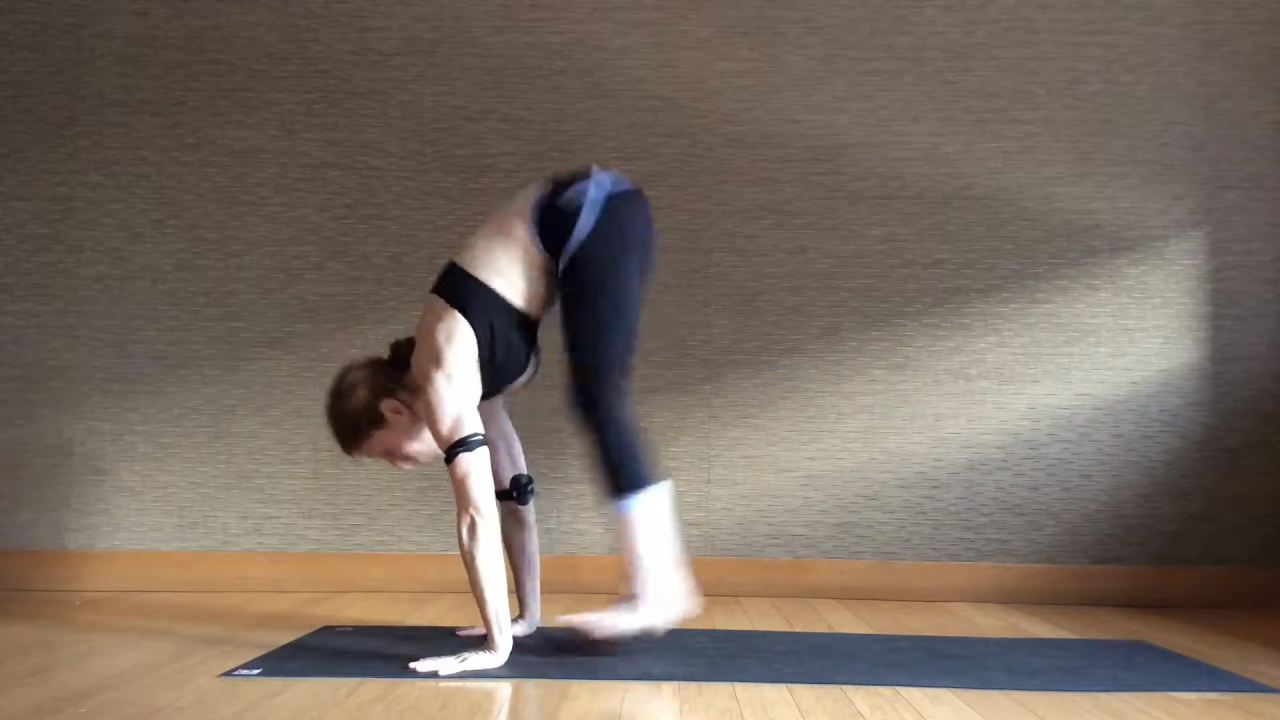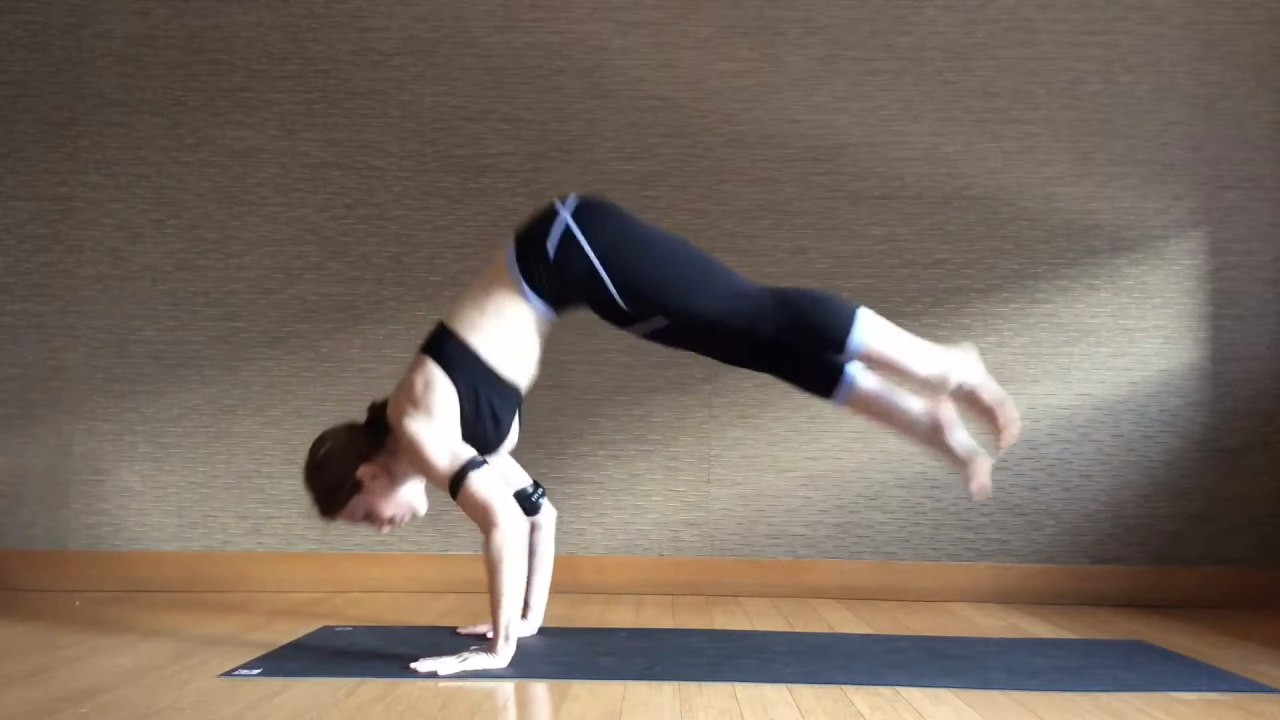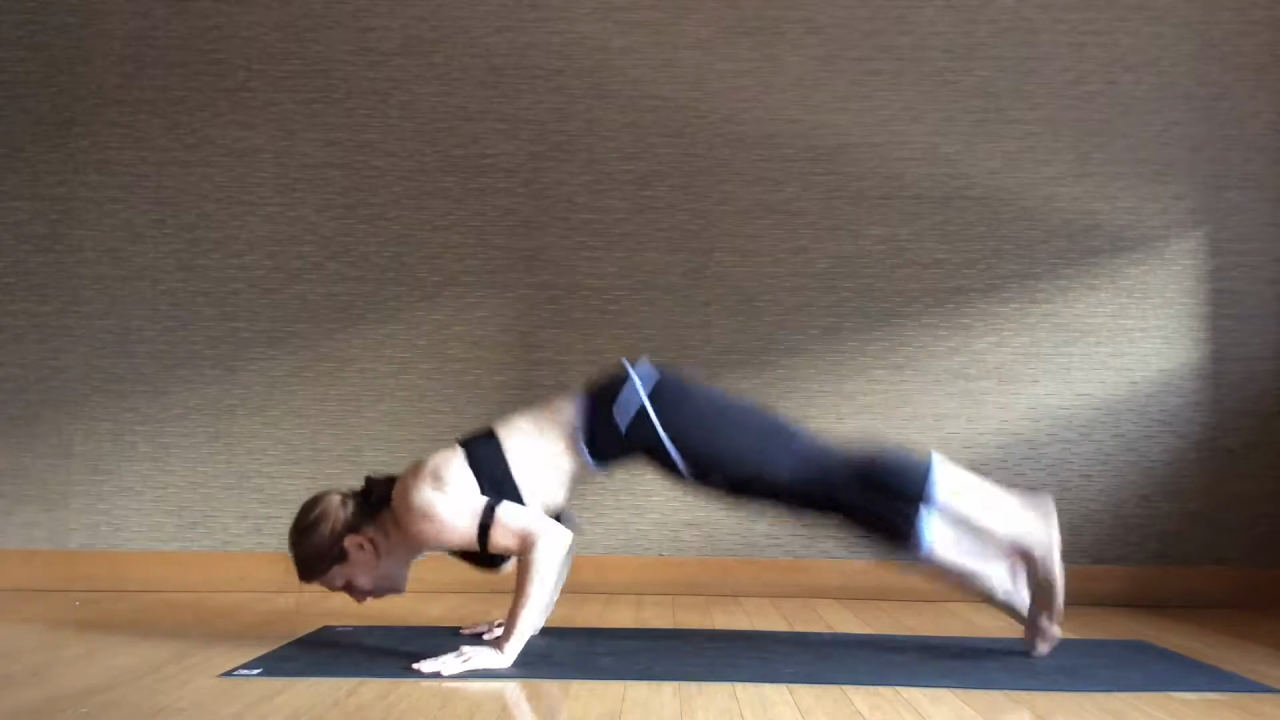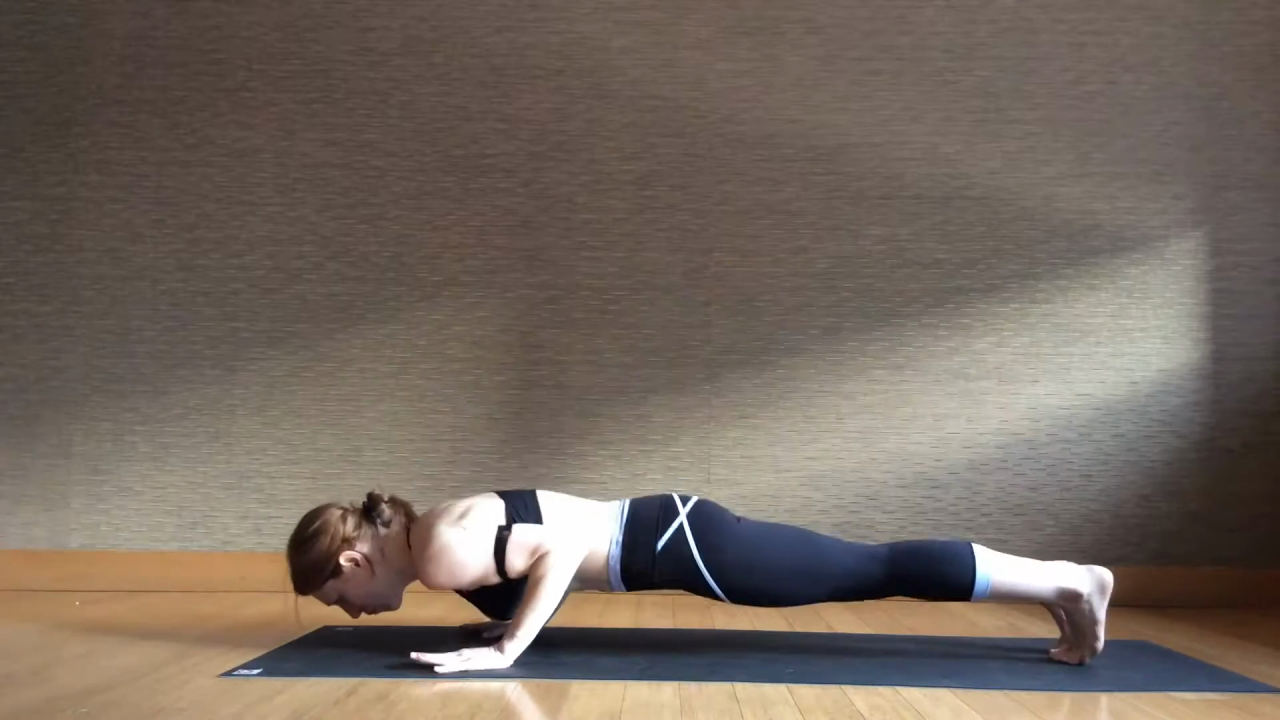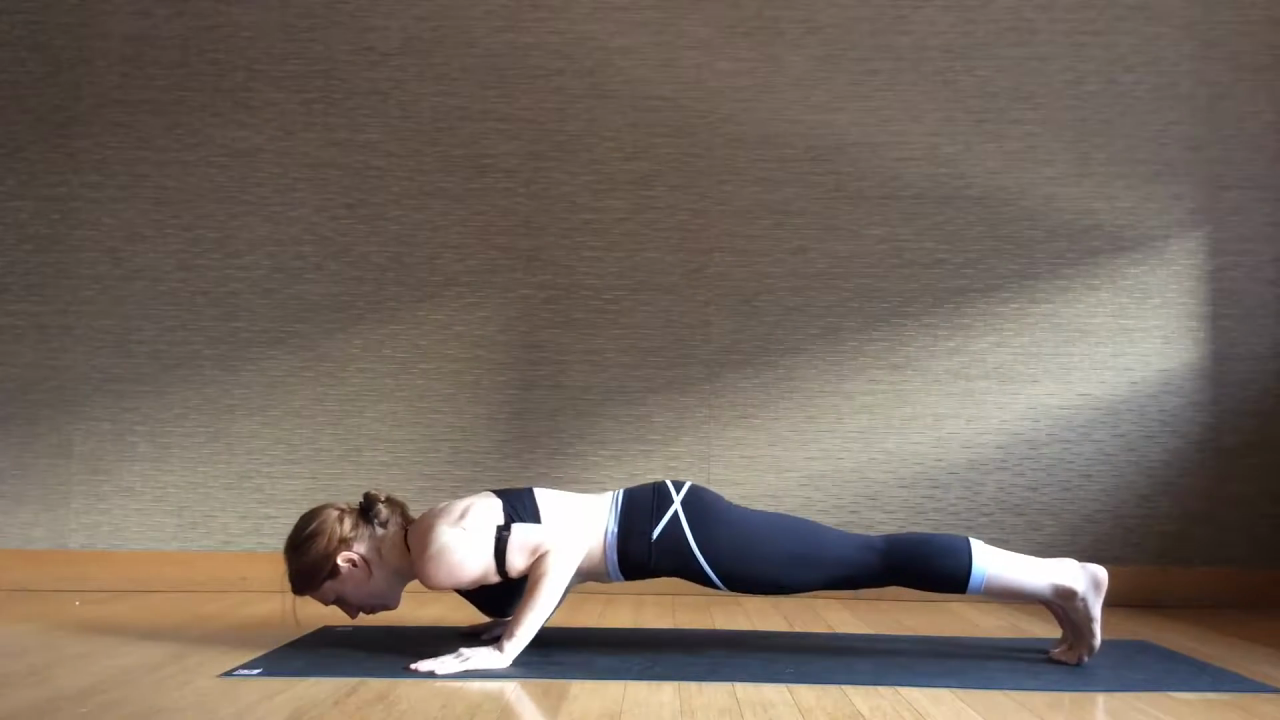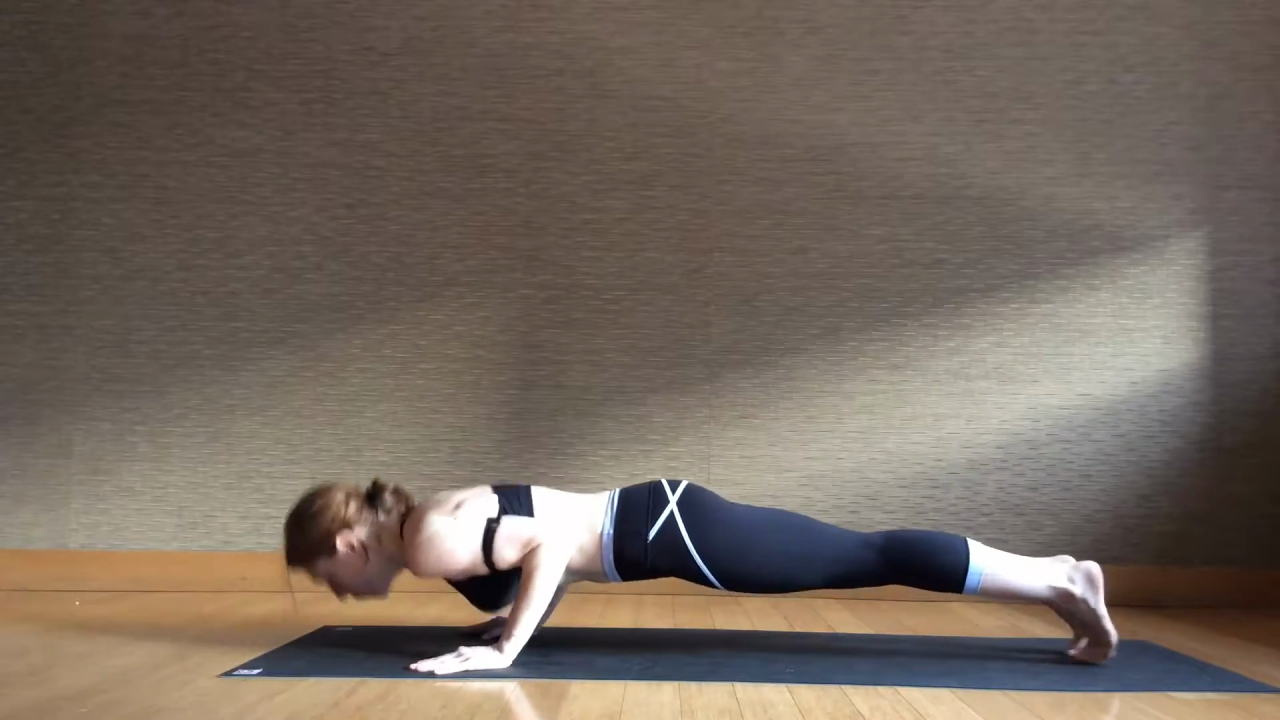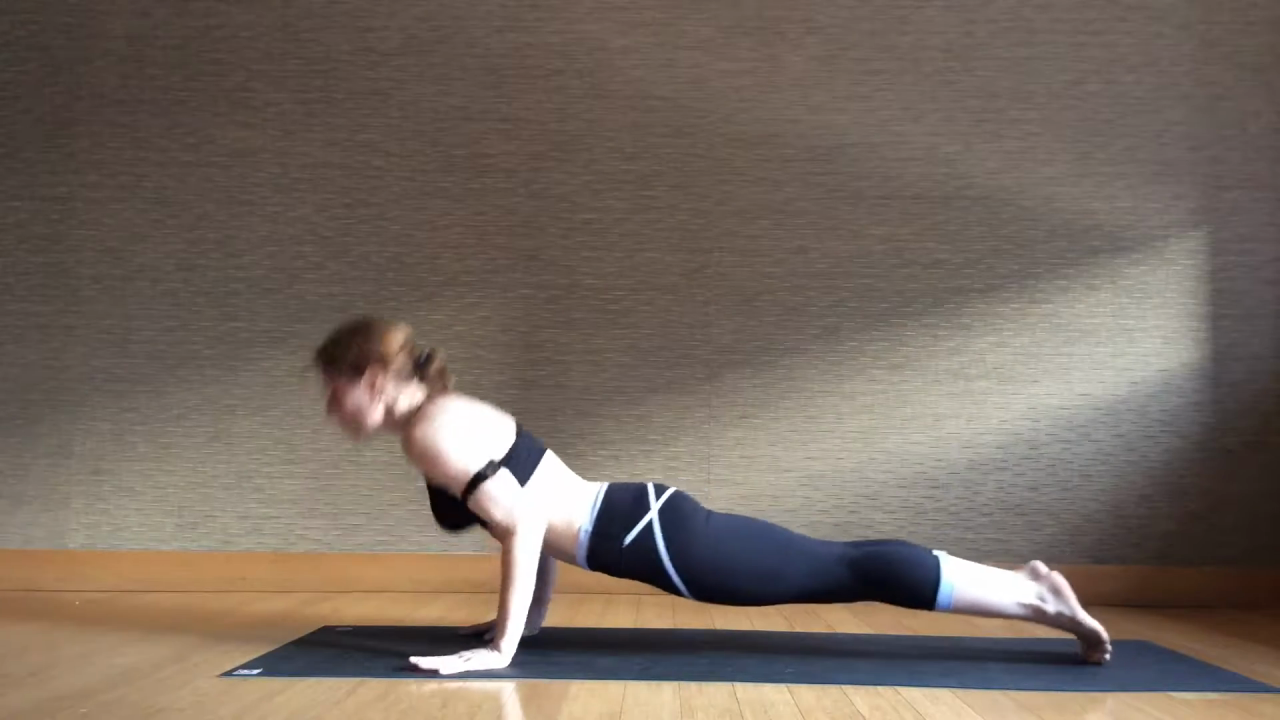
dt=0.3s
person 1, frame 1
left shoulder: (443, 386)
right shoulder: (460, 387)
left elbow: (479, 514)
right elbow: (515, 493)
left wrist: (498, 644)
right wrist: (529, 614)
left hip: (595, 215)
left knee: (598, 401)
right knee: (597, 399)
left ankle: (654, 593)
right ankle: (661, 585)
person 1, frame 2
left shoulder: (415, 434)
right shoulder: (455, 425)
left elbow: (507, 526)
right elbow: (532, 505)
left wrist: (498, 647)
right wrist: (527, 616)
left hip: (569, 245)
right hip: (567, 252)
left knee: (757, 319)
right knee: (749, 340)
left ankle: (944, 366)
right ankle: (927, 415)
person 1, frame 3
left shoulder: (421, 515)
right shoulder: (430, 494)
left elbow: (545, 541)
right elbow: (554, 536)
left wrist: (504, 643)
right wrist: (518, 622)
left hip: (629, 412)
right hip: (626, 412)
left knee: (833, 480)
right knee: (829, 482)
left ankle: (1019, 539)
right ankle: (1015, 535)
person 1, frame 4
left shoulder: (438, 555)
right shoulder: (439, 528)
left elbow: (555, 552)
left wrist: (505, 648)
right wrist: (515, 619)
left hip: (672, 544)
right hip: (667, 531)
left knee: (872, 569)
right knee: (865, 568)
left ankle: (1065, 580)
right ankle: (1062, 579)
person 1, frame 5
left shoulder: (435, 558)
right shoulder: (435, 529)
left elbow: (555, 551)
left wrist: (505, 648)
right wrist: (515, 614)
left hip: (673, 531)
right hip: (664, 517)
left knee: (868, 560)
right knee: (862, 561)
left ankle: (1062, 581)
right ankle: (1062, 577)
person 1, frame 6
left shoulder: (426, 543)
right shoulder: (433, 516)
left elbow: (546, 546)
left wrist: (504, 648)
right wrist: (518, 613)
left hip: (671, 533)
right hip: (665, 517)
left knee: (867, 558)
right knee: (863, 560)
left ankle: (1058, 581)
right ankle: (1059, 575)
person 1, frame 7
left shoulder: (430, 431)
right shoulder: (449, 408)
left elbow: (519, 526)
left wrist: (500, 645)
right wrist: (525, 614)
left hip: (650, 538)
right hip: (646, 521)
left knee: (847, 572)
right knee: (843, 567)
left ankle: (1030, 599)
right ankle: (1025, 588)
